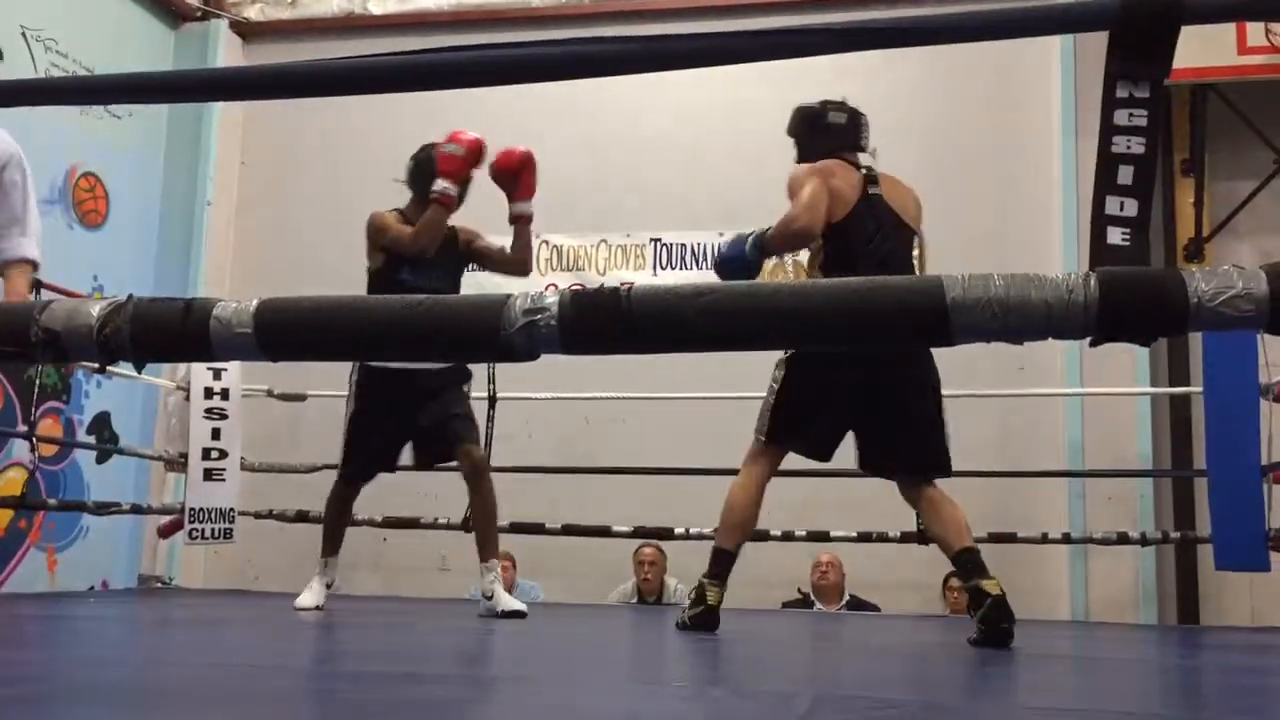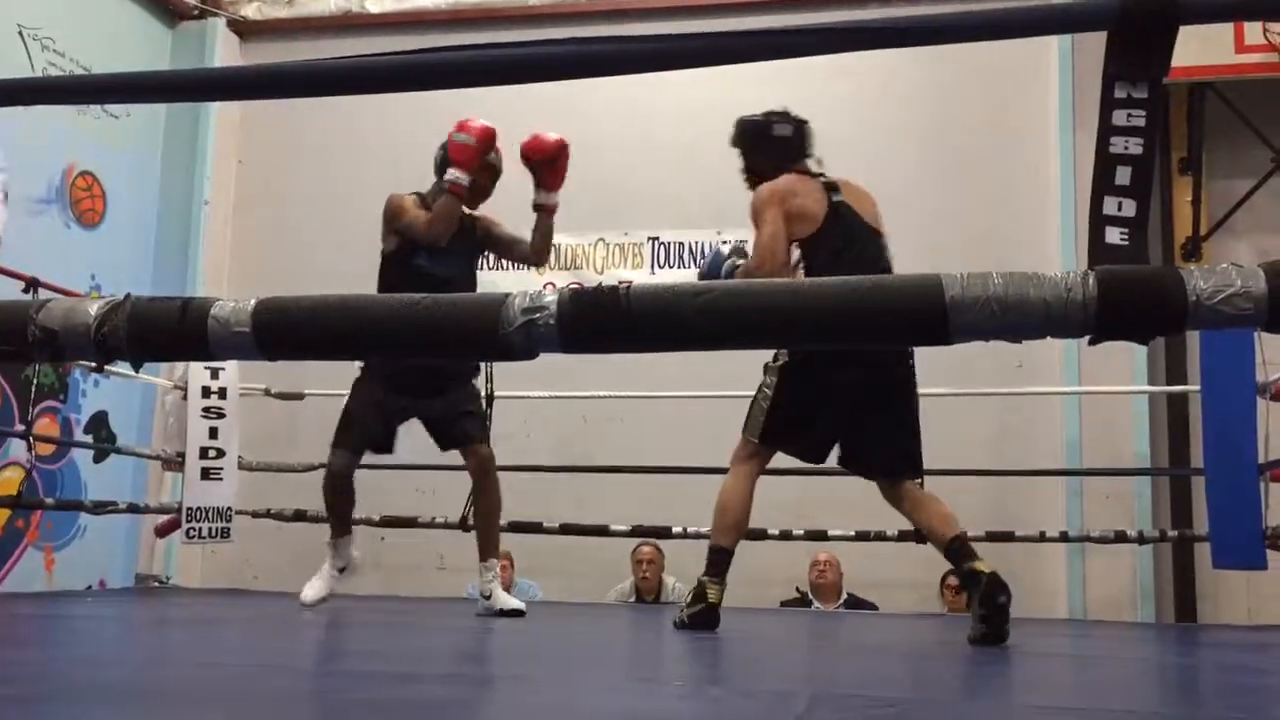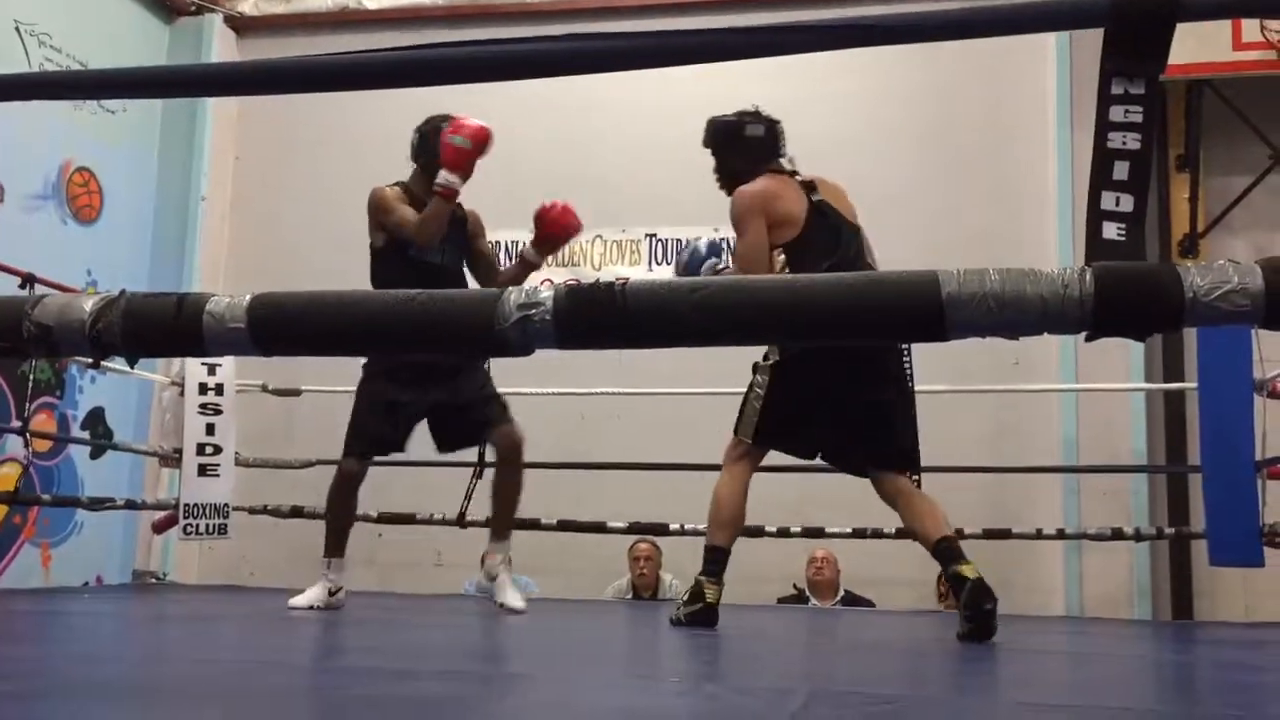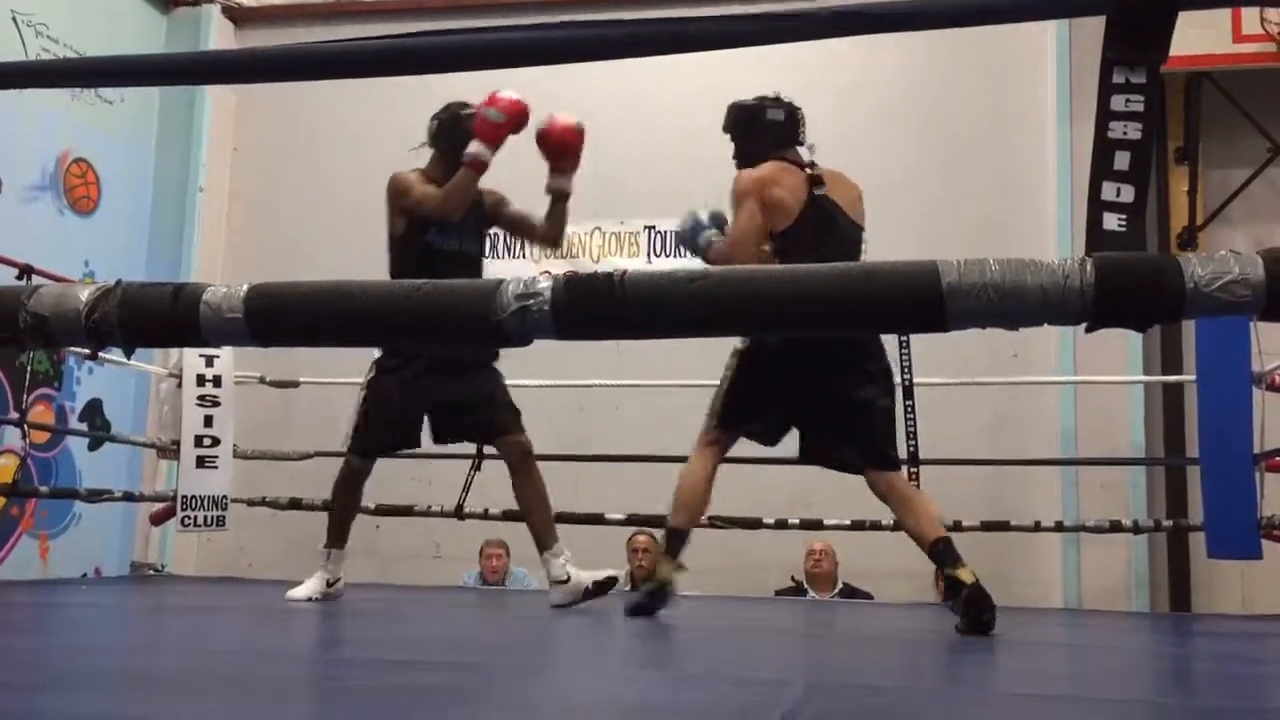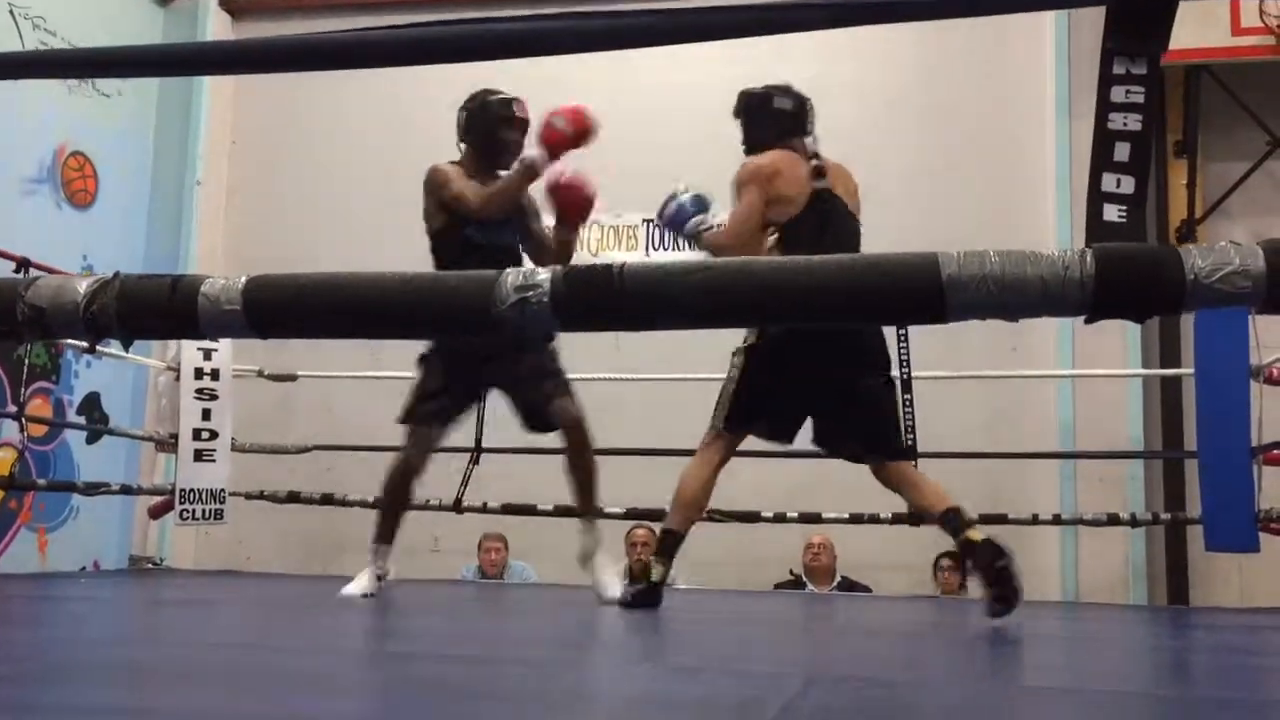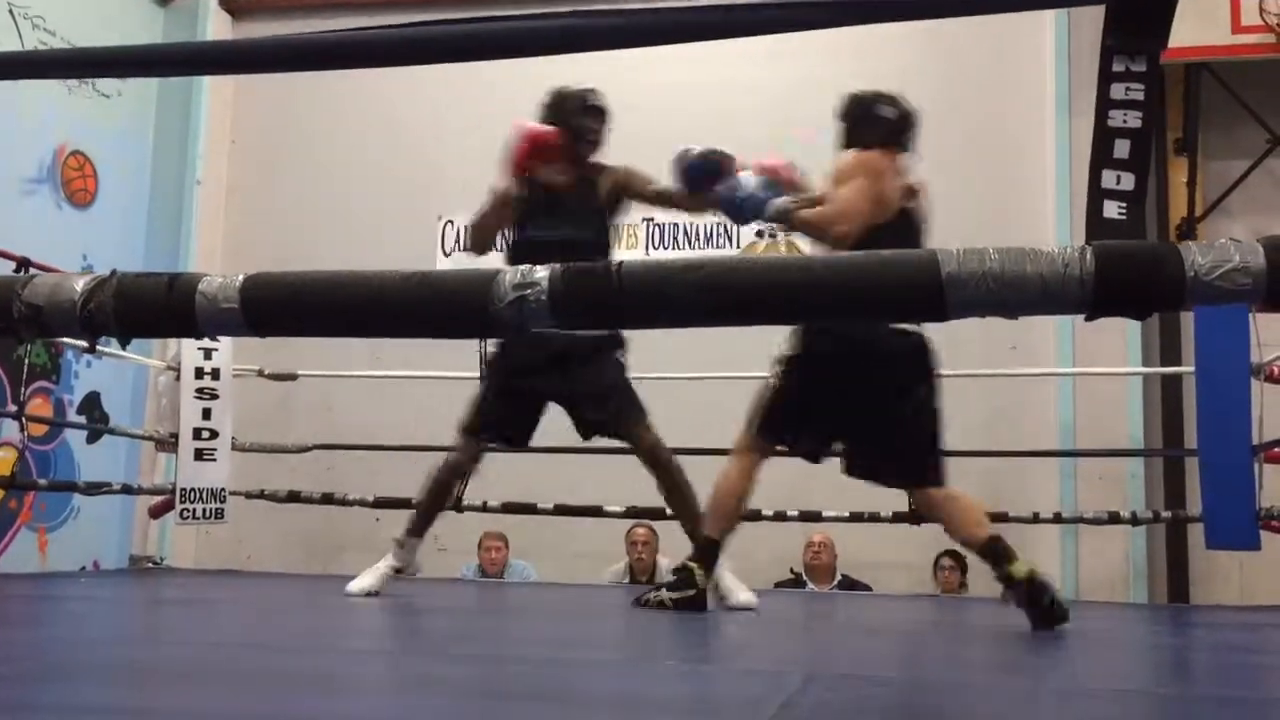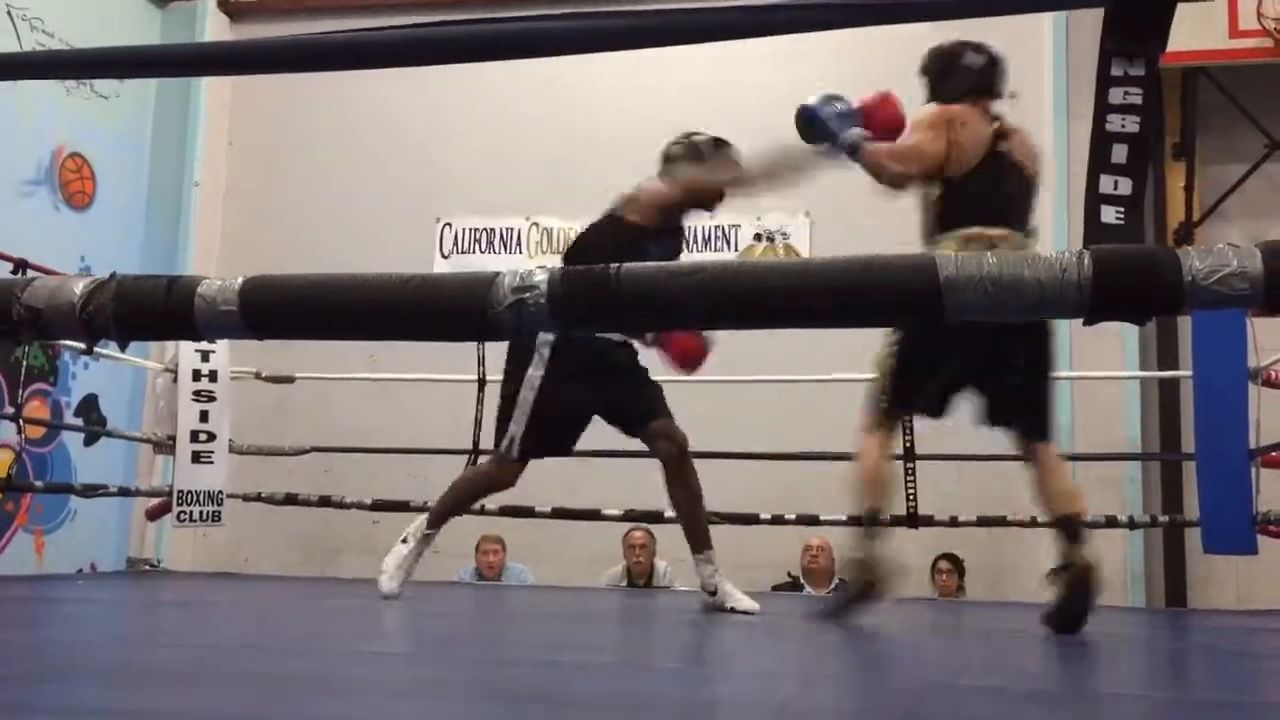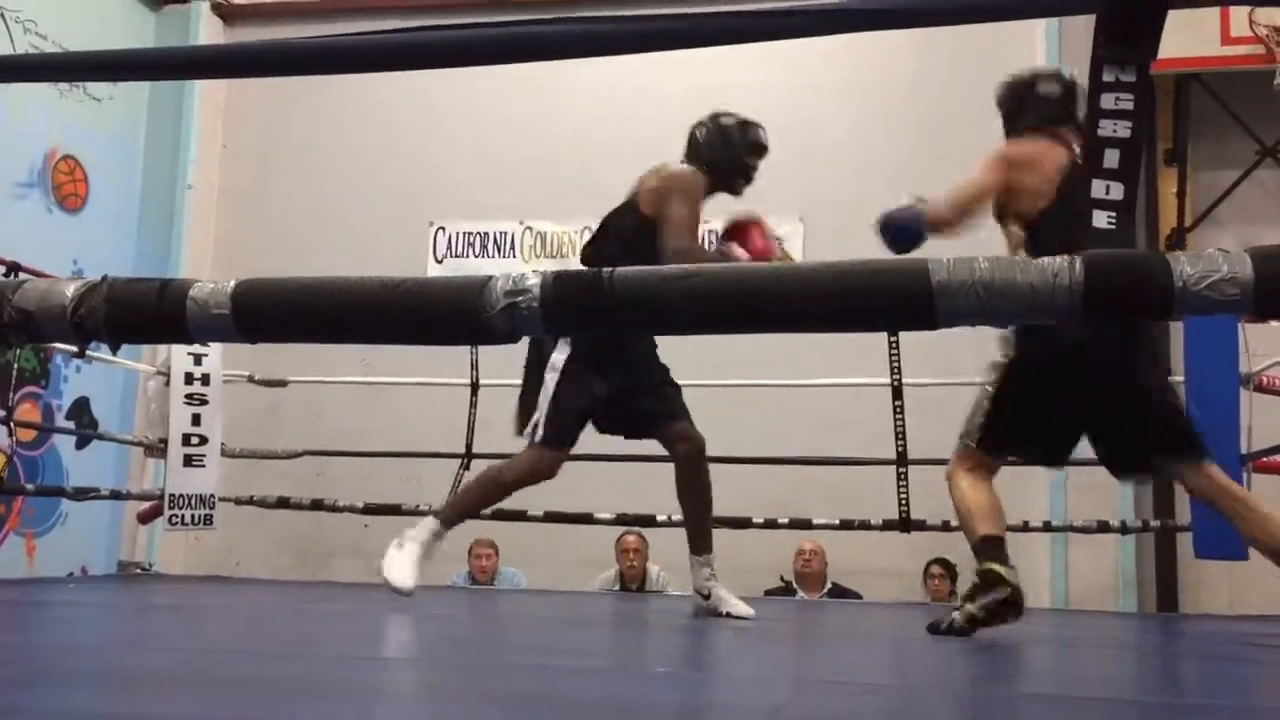
dt=0.2s
person 1, frame 1
left shoulder: (814, 175)
right shoulder: (904, 195)
left elbow: (802, 226)
left wrist: (760, 245)
right hip: (903, 340)
left knee: (760, 460)
right knee: (920, 483)
left ankle: (710, 593)
right ankle: (985, 592)
person 1, frame 2
left shoulder: (773, 194)
right shoulder: (857, 194)
left elbow: (766, 276)
left wrist: (731, 269)
left hip: (822, 340)
right hip: (886, 340)
left knee: (747, 460)
right knee: (900, 483)
left ankle: (709, 592)
right ankle: (981, 579)
person 1, frame 3
left shoulder: (752, 197)
right shoulder: (833, 192)
left elbow: (753, 281)
left wrist: (711, 269)
left hip: (812, 339)
right hip: (874, 337)
left knee: (739, 462)
right knee: (893, 479)
left ankle: (707, 591)
right ankle: (967, 582)
person 1, frame 4
left shoulder: (756, 180)
right shoulder: (847, 188)
left elbow: (739, 262)
left wrist: (702, 238)
left hip: (785, 334)
right hip: (852, 335)
left knee: (710, 448)
right knee: (885, 473)
left ankle: (663, 572)
right ankle: (962, 581)
person 1, frame 5
left shoulder: (761, 166)
right shoulder: (842, 178)
left elbow: (735, 247)
left wrist: (696, 224)
left hip: (793, 326)
right hip: (856, 326)
left knee: (714, 447)
right knee: (893, 463)
left ankle: (658, 569)
right ankle: (979, 547)
person 1, frame 6
left shoulder: (857, 166)
right shoulder: (911, 191)
left elbow: (840, 228)
left wrist: (779, 209)
left hip: (842, 336)
right hip: (902, 345)
left knee: (750, 454)
right knee: (929, 489)
left ankle: (692, 578)
right ankle: (1023, 580)
person 1, frame 7
left shoulder: (944, 119)
right shoulder: (1023, 144)
left elbow: (894, 168)
left wrist: (852, 134)
left knee: (878, 424)
right knee: (1035, 442)
left ankle: (866, 561)
right ankle: (1077, 563)
person 1, frame 8
left shoulder: (1016, 156)
left elbow: (950, 212)
left wrist: (922, 215)
left hip: (1054, 336)
right hip: (1123, 333)
left knee: (969, 465)
right knee: (1199, 475)
left ankle: (996, 579)
person 2, frame 1
left shoulder: (462, 238)
right shoulder: (383, 224)
left elbow: (519, 266)
right elbow: (421, 244)
left wrist: (521, 206)
right wrist: (448, 186)
left hip: (439, 376)
right hip: (383, 376)
left knee: (475, 462)
right knee: (349, 483)
left ankle: (492, 585)
right ankle: (325, 576)
person 2, frame 2
left shoulder: (481, 227)
right shoulder: (401, 207)
left elbow: (535, 257)
right elbow: (432, 233)
left wrist: (547, 196)
right wrist: (459, 176)
left hip: (450, 365)
right hip: (390, 362)
left knee: (482, 460)
right knee: (340, 464)
left ankle: (490, 583)
right ankle: (339, 556)
person 2, frame 3
left shoulder: (467, 220)
right shoulder: (385, 200)
left elbow: (498, 283)
right elbow: (423, 234)
left wrist: (539, 250)
right wrist: (451, 176)
left hip: (456, 356)
right hip: (396, 357)
left knee: (509, 443)
right knee: (350, 468)
left ankle: (497, 567)
right ankle: (331, 581)
person 2, frame 4
left shoulder: (485, 199)
right shoulder: (405, 186)
left elbow: (549, 237)
right elbow: (450, 210)
left wrist: (562, 178)
right wrist: (482, 150)
left hip: (469, 352)
right hip: (409, 351)
left knee: (518, 450)
right knee: (356, 464)
left ankle: (561, 573)
right ankle: (330, 571)
person 2, frame 5
left shoulder: (519, 192)
right shoulder: (446, 178)
left elbow: (555, 258)
right elbow: (485, 207)
left wrist: (570, 221)
right wrist: (540, 158)
left hip: (521, 334)
right hip: (460, 336)
left knee: (572, 424)
right knee: (415, 449)
left ankle: (593, 555)
right ankle: (376, 566)
person 2, frame 6
left shoulder: (607, 182)
right shoulder: (525, 183)
left elbow: (681, 200)
right elbow: (477, 243)
right wrist: (512, 183)
left hip: (589, 344)
right hip: (526, 342)
left knee: (650, 446)
right knee: (465, 457)
left ankle: (713, 567)
right ankle: (400, 556)
person 2, frame 7
left shoulder: (667, 227)
right shoulder: (658, 196)
right elbow: (736, 173)
left wrist: (667, 333)
right wrist: (804, 156)
left hip: (608, 346)
right hip: (562, 338)
left knee: (672, 444)
right knee: (510, 464)
left ankle: (711, 579)
right ankle: (418, 537)
person 2, frame 8
left shoulder: (684, 206)
right shoulder: (678, 179)
right elbow: (680, 257)
left wrist: (723, 261)
right wrist: (740, 263)
left hip: (625, 338)
right hip: (581, 332)
left knee: (689, 447)
right knee: (541, 461)
left ankle: (704, 583)
right ankle: (420, 538)
